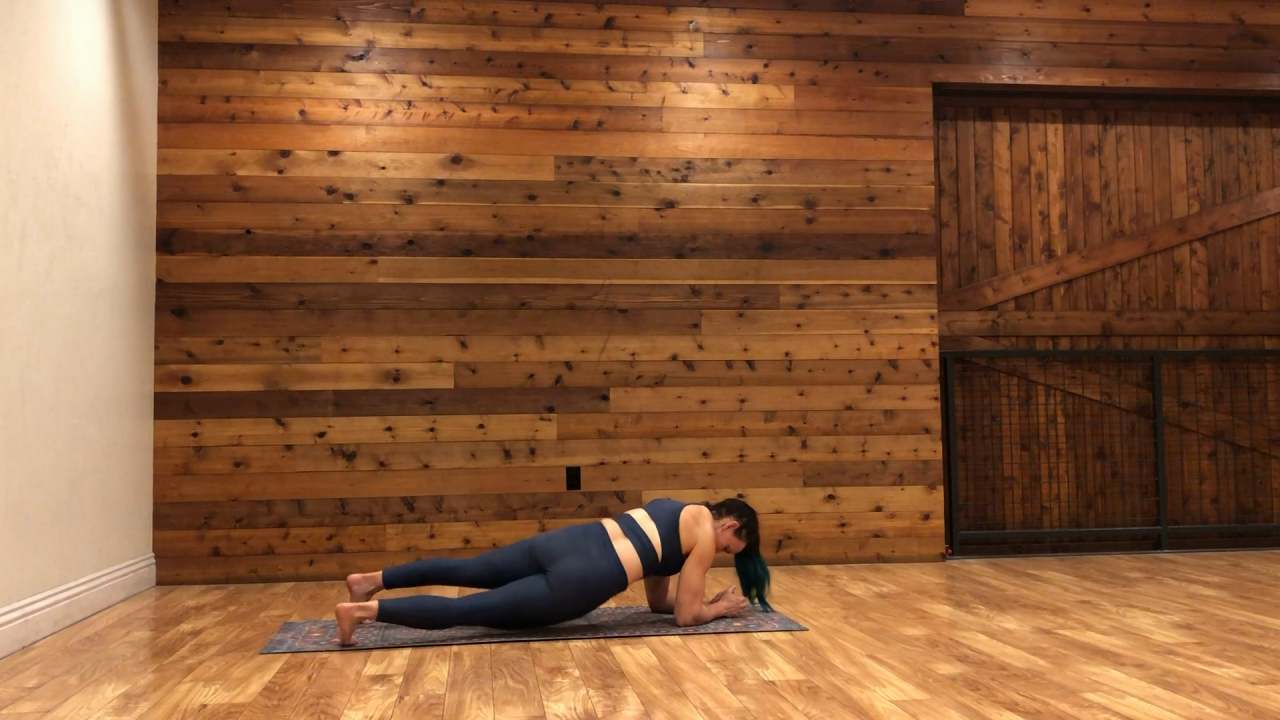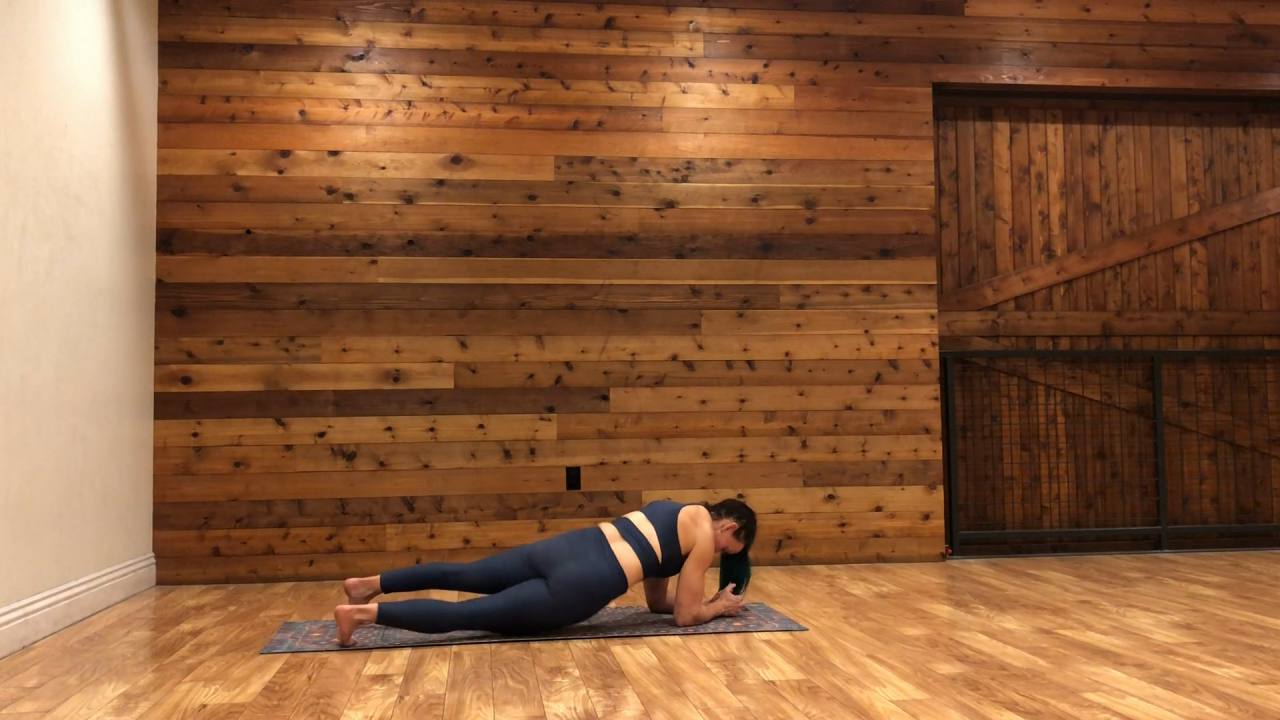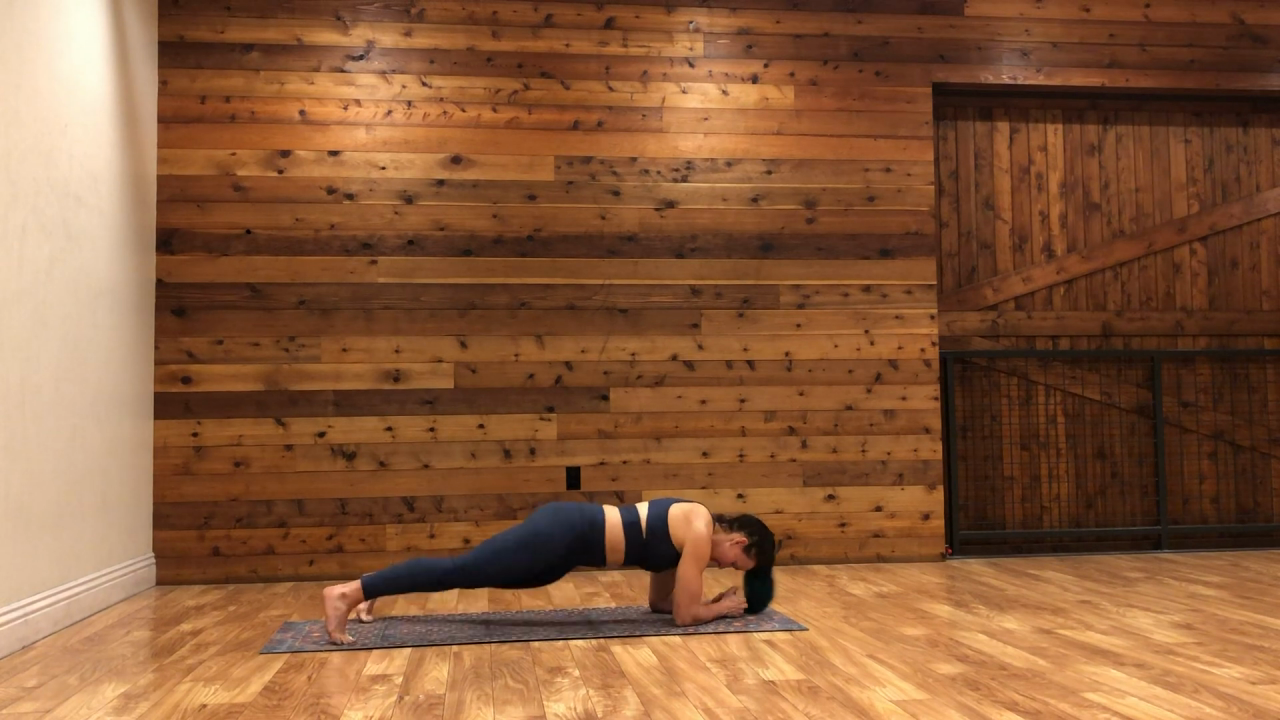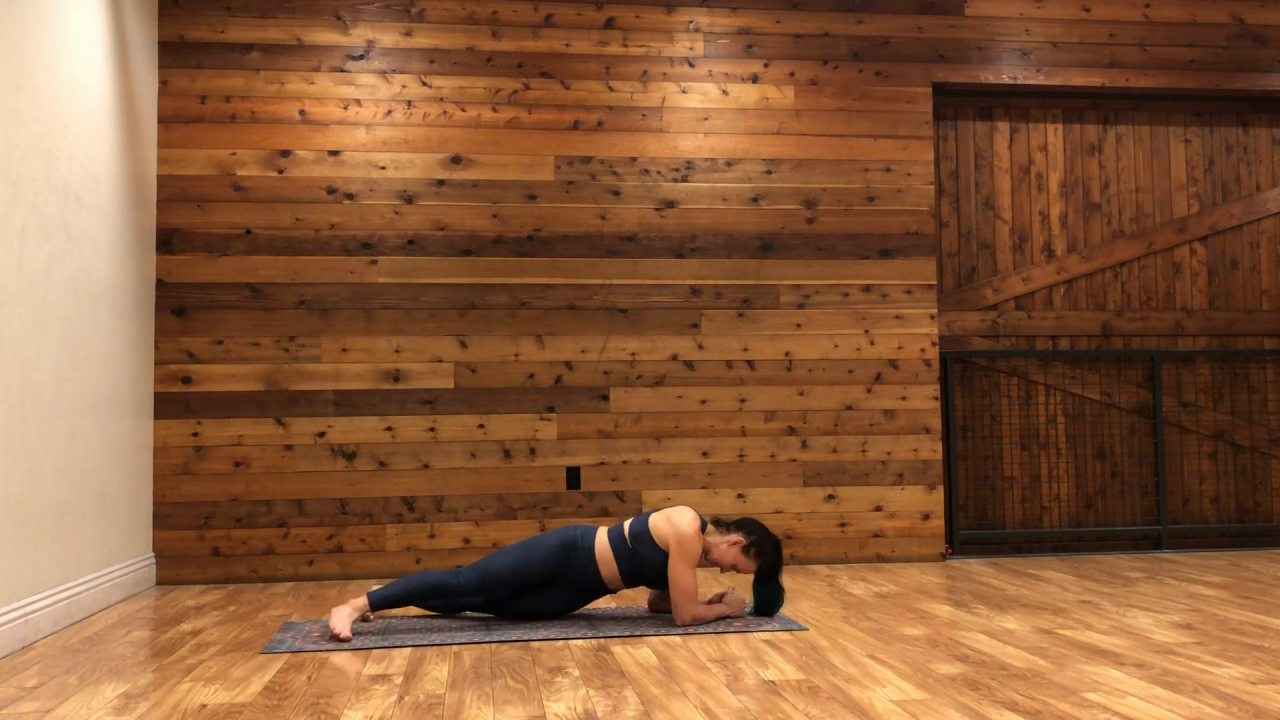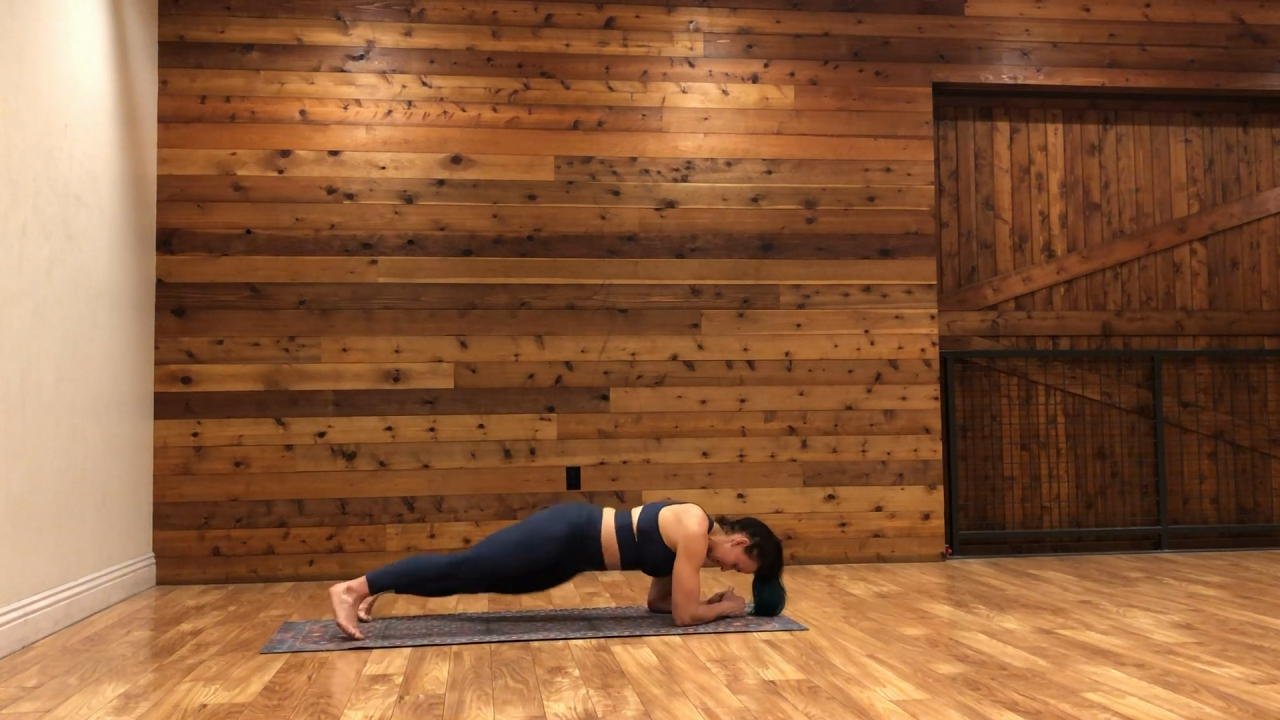
dt=0.3s
person 1, frame 1
left shoulder: (678, 515)
right shoulder: (704, 531)
left elbow: (659, 600)
right elbow: (686, 614)
left wrist: (706, 600)
right wrist: (721, 607)
left hip: (565, 541)
right hip: (579, 580)
left knee: (465, 571)
right knee: (467, 610)
left ankle: (370, 580)
right ankle: (365, 609)
person 1, frame 2
left shoulder: (677, 515)
right shoulder: (703, 532)
left elbow: (657, 600)
right elbow: (685, 615)
left wrist: (700, 600)
right wrist: (720, 607)
left hip: (565, 545)
right hip: (580, 582)
left knee: (464, 576)
right knee: (466, 614)
left ankle: (367, 584)
right ankle: (358, 610)
person 1, frame 3
left shoulder: (686, 525)
right shoulder: (700, 533)
left elbow: (660, 602)
right elbow: (684, 615)
left wrist: (708, 601)
right wrist: (722, 607)
left hip: (568, 523)
right hip: (566, 530)
left knee: (468, 568)
right knee: (460, 570)
left ankle: (370, 583)
right ankle: (346, 592)
person 1, frame 4
left shoulder: (696, 542)
right shoulder: (686, 532)
left elbow: (660, 601)
right elbow: (684, 615)
left wrist: (711, 601)
right wrist: (724, 609)
right hip: (565, 554)
left knee: (478, 602)
right knee: (463, 584)
left ankle: (379, 598)
right ankle: (356, 604)
person 1, frame 5
left shoulder: (692, 535)
right shoulder: (694, 533)
left elbow: (659, 601)
right elbow: (684, 614)
left wrist: (711, 601)
right wrist: (725, 607)
left hip: (574, 550)
right hip: (567, 535)
left knee: (476, 579)
right knee: (460, 568)
left ankle: (373, 586)
right ankle: (351, 590)
